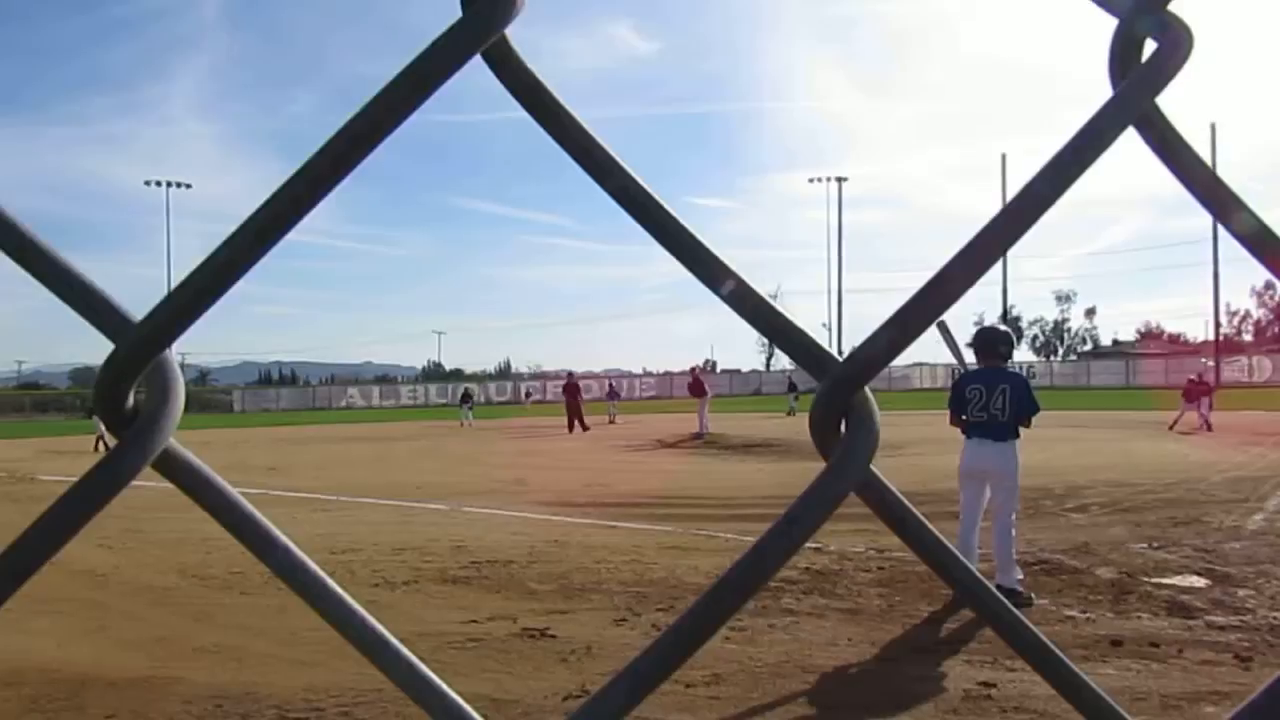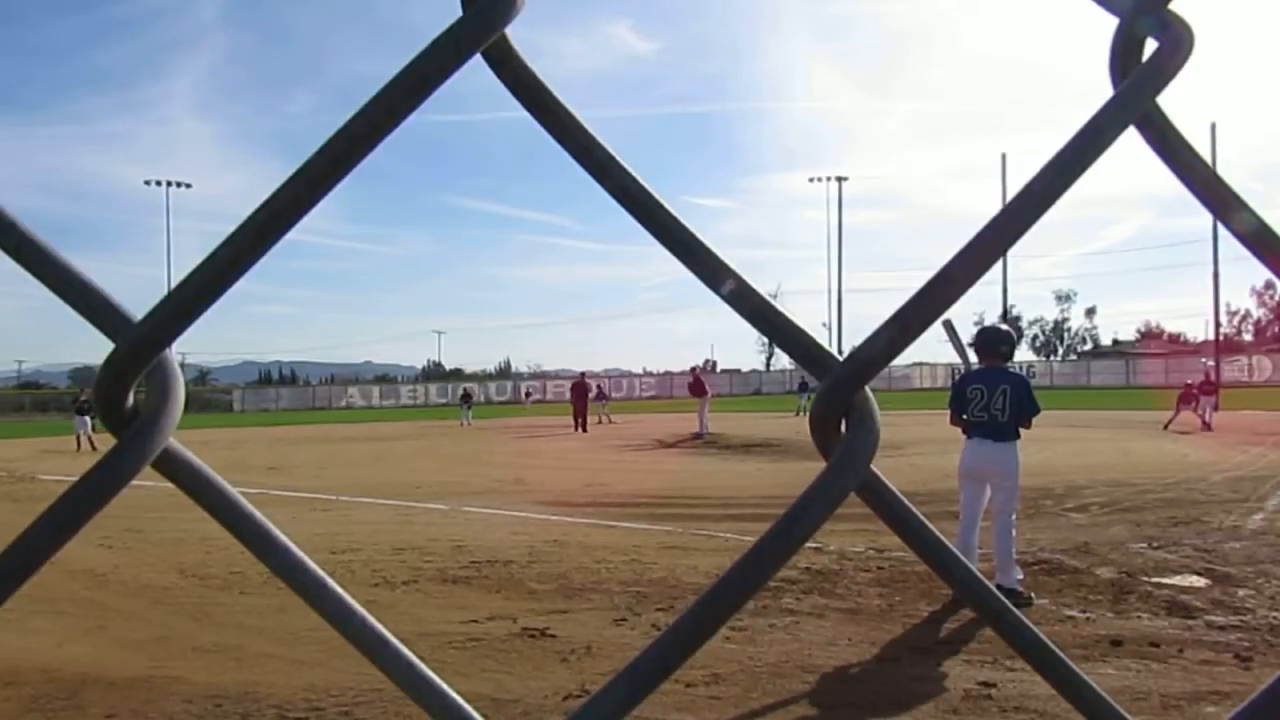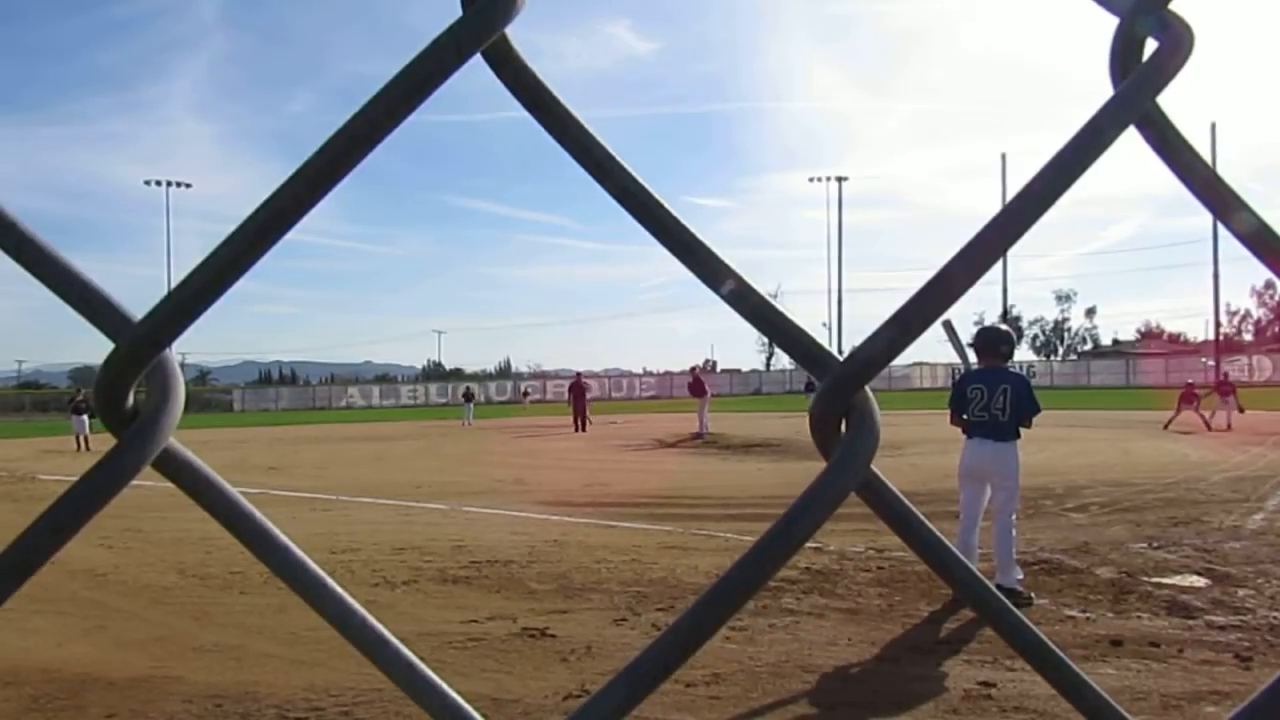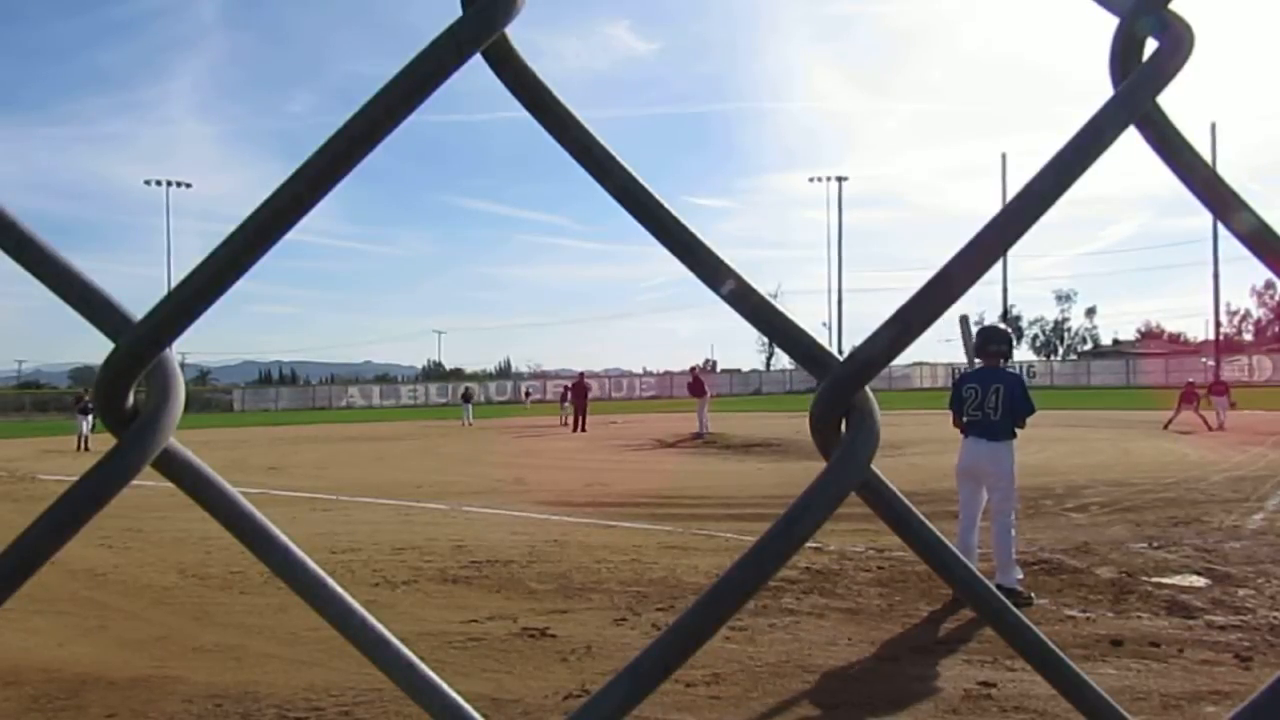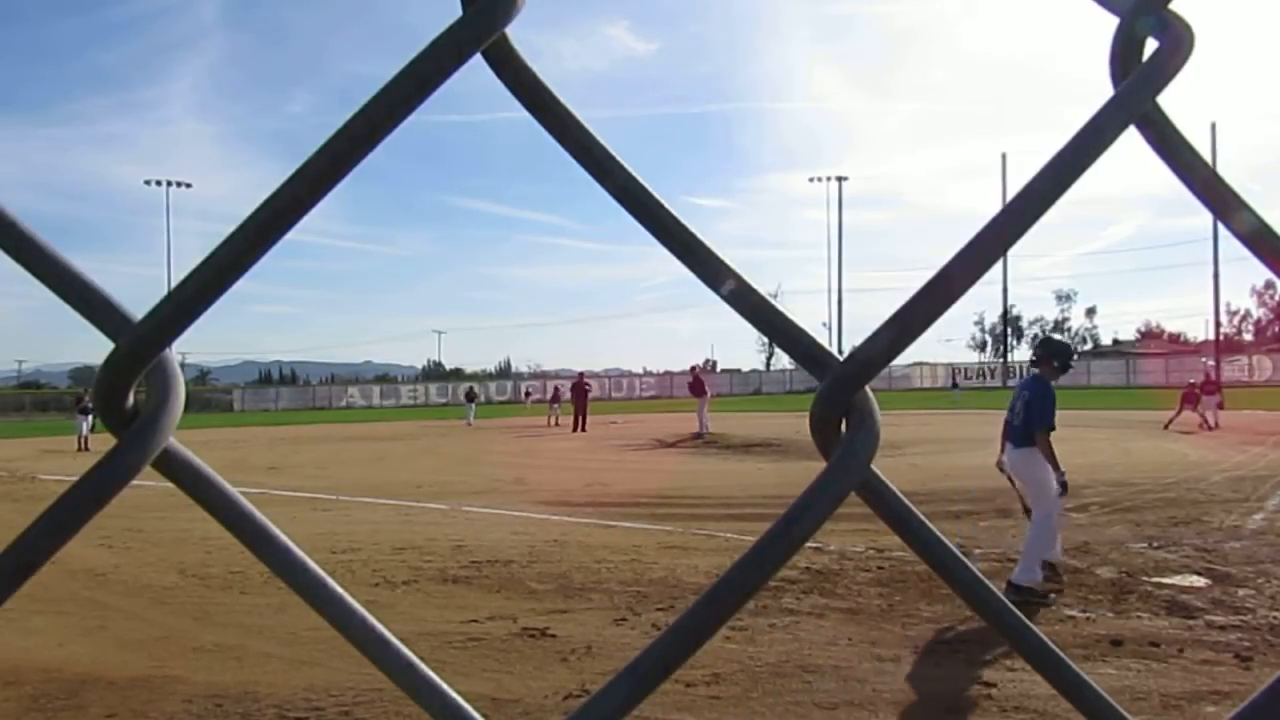
dt=1s
person 1, frame 1
left shoulder: (965, 380)
right shoulder: (1016, 381)
left elbow: (954, 420)
right elbow: (1026, 422)
left hip: (972, 452)
right hip: (1003, 453)
left knee: (968, 517)
right knee: (1004, 519)
right ankle: (1006, 583)
person 1, frame 2
left shoulder: (966, 380)
right shoulder: (1017, 382)
left elbow: (955, 419)
right elbow: (1026, 423)
left hip: (973, 452)
right hip: (1004, 453)
left knee: (968, 517)
right knee: (1004, 519)
right ankle: (1006, 583)
person 1, frame 3
left shoulder: (966, 380)
right shoulder: (1017, 381)
left elbow: (955, 420)
right elbow: (1027, 422)
left hip: (973, 451)
right hip: (1004, 452)
left knee: (968, 517)
right knee: (1004, 519)
right ankle: (1006, 583)
person 1, frame 4
left shoulder: (964, 380)
right shoulder: (1012, 381)
left elbow: (957, 422)
right elbow: (1021, 422)
left hip: (969, 450)
right hip: (998, 451)
left knee: (967, 517)
right knee: (1003, 519)
right ankle: (1006, 584)
person 1, frame 5
left shoulder: (1024, 384)
right shoulder: (1044, 391)
left elbow: (1008, 421)
right elbow: (1041, 437)
left wrist: (1003, 454)
right wrist: (1059, 473)
left hip: (1014, 453)
right hip: (1029, 456)
left knee: (1048, 511)
right knee: (1045, 520)
left ankle: (1048, 561)
right ankle: (1022, 583)
